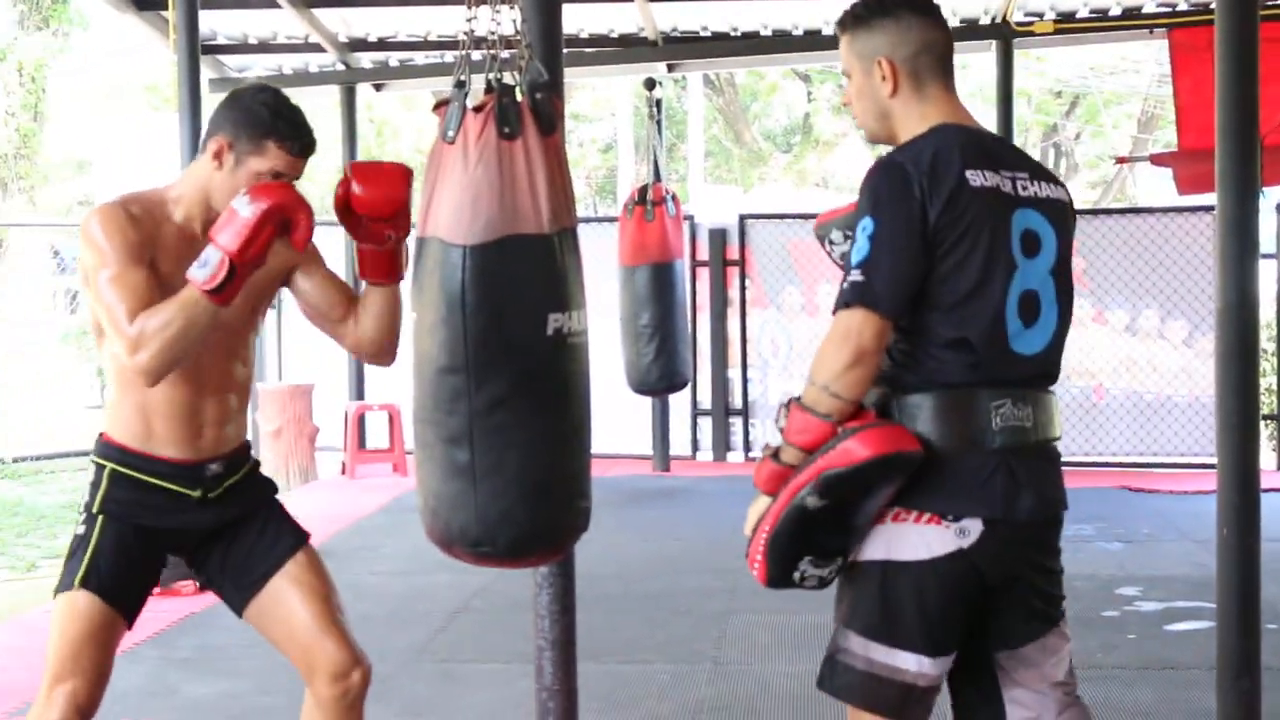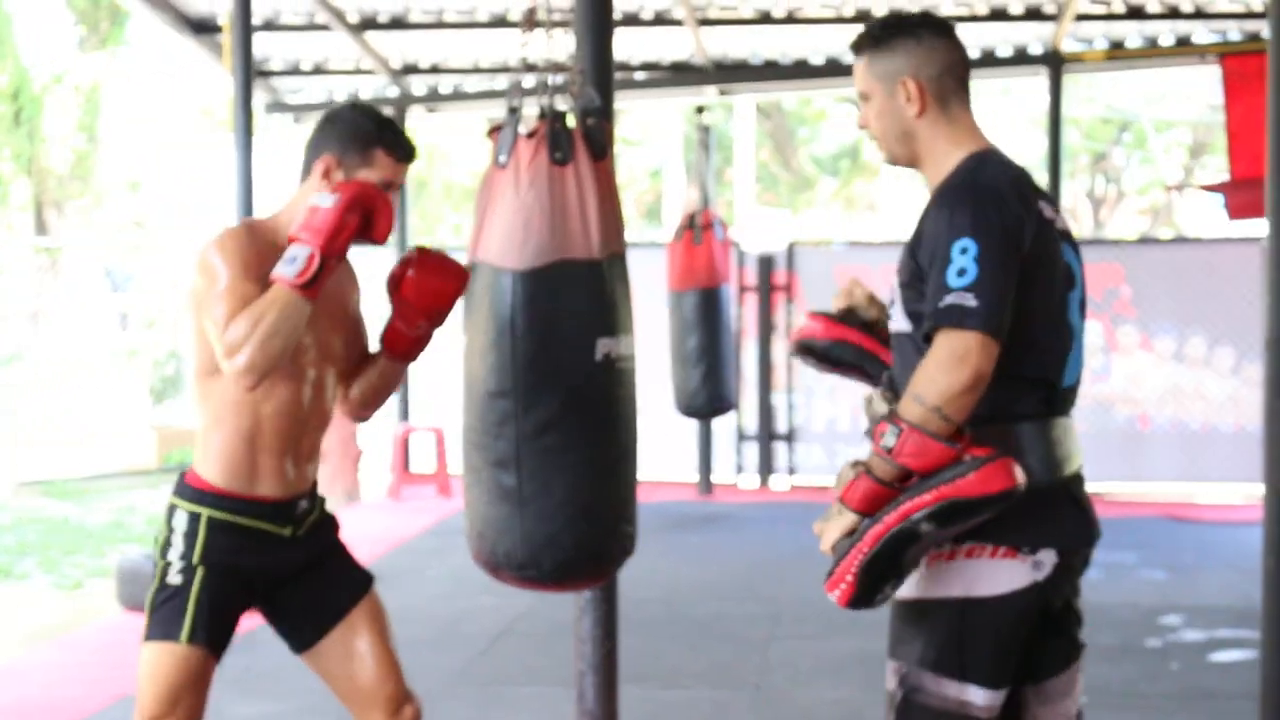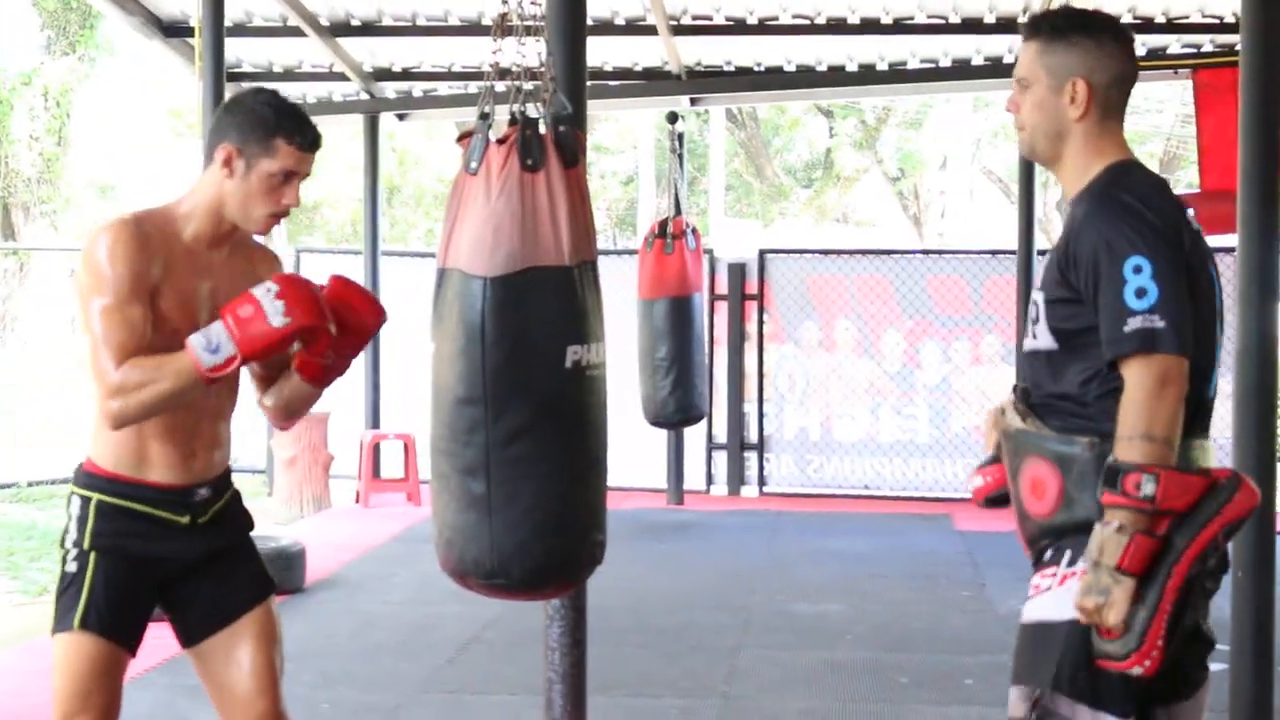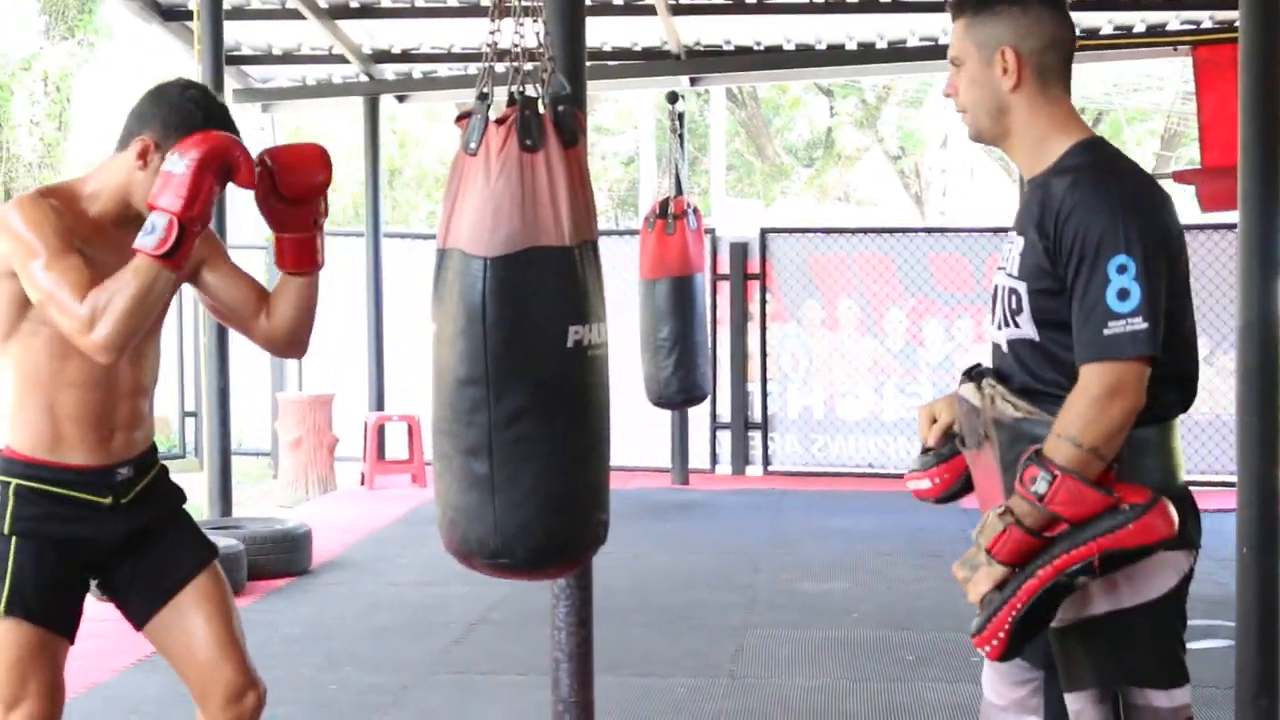
dt=0.7s
person 1, frame 1
left shoulder: (902, 178)
right shoulder: (1042, 183)
left elbow: (857, 342)
left wrist: (783, 473)
left hip: (934, 486)
right hip: (1025, 477)
person 1, frame 2
left shoulder: (969, 200)
right shoulder: (1020, 196)
left elbow: (962, 364)
left wrist: (865, 493)
right wrist: (885, 335)
left hip: (983, 523)
right hip: (1038, 511)
person 1, frame 3
left shoulder: (1114, 214)
right shoulder: (1135, 206)
left elbow: (1157, 379)
left wrist: (1119, 552)
right wrist: (1032, 415)
left hip: (1110, 539)
right hip: (1159, 537)
person 1, frame 4
left shoulder: (1104, 201)
right shoulder: (1049, 192)
left elbow: (1115, 385)
left wrist: (1013, 535)
right wrist: (970, 406)
right hip: (1049, 526)
person 2, frame 1
left shoulder: (278, 242)
right shoulder: (118, 225)
left elbow: (375, 346)
right elbow: (144, 358)
left wrist: (381, 245)
right wrist: (229, 257)
left hip: (232, 487)
right hip: (133, 489)
person 2, frame 2
left shoulder: (340, 273)
right shoulder: (237, 250)
left elbow: (355, 403)
right elbow: (242, 368)
left wrist: (411, 325)
right wrist: (311, 252)
left hip: (300, 526)
right hip: (214, 527)
person 2, frame 3
left shoulder: (260, 267)
right shoulder: (124, 245)
left elbow: (281, 410)
right elbow: (118, 400)
left wrist: (324, 356)
right wrist: (235, 338)
left hip: (212, 517)
right hip: (118, 519)
person 2, frame 4
left shoulder: (187, 236)
left elbow: (283, 337)
right elbow: (102, 336)
left wrist: (297, 229)
right wrist: (175, 220)
left hip: (139, 493)
